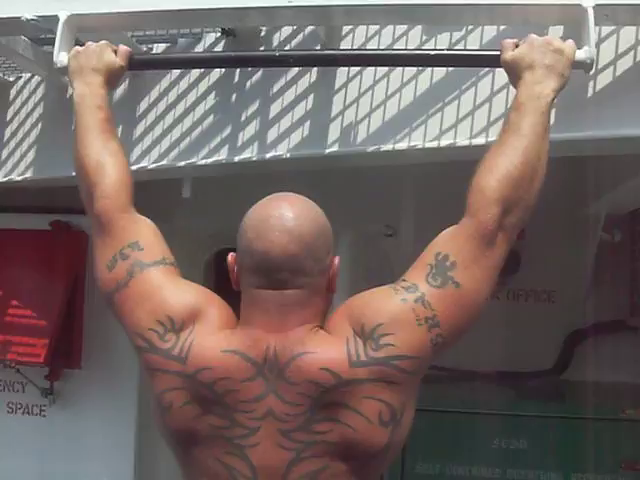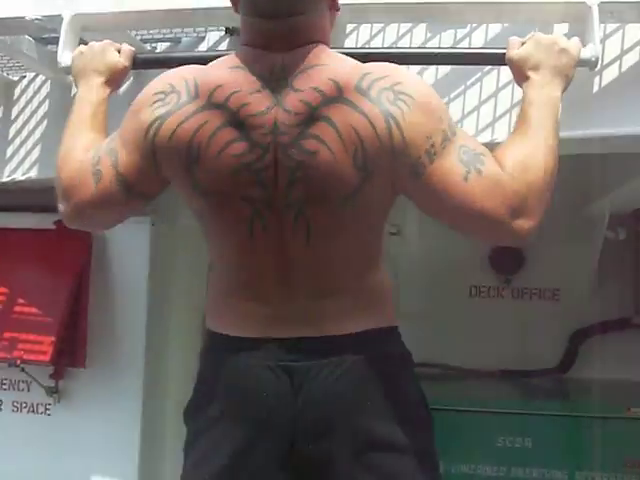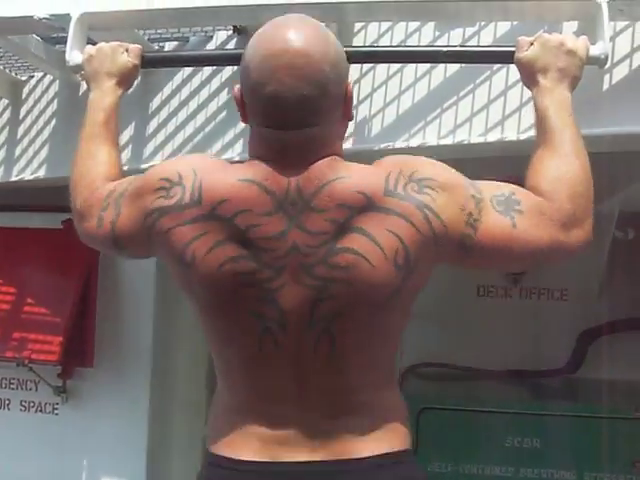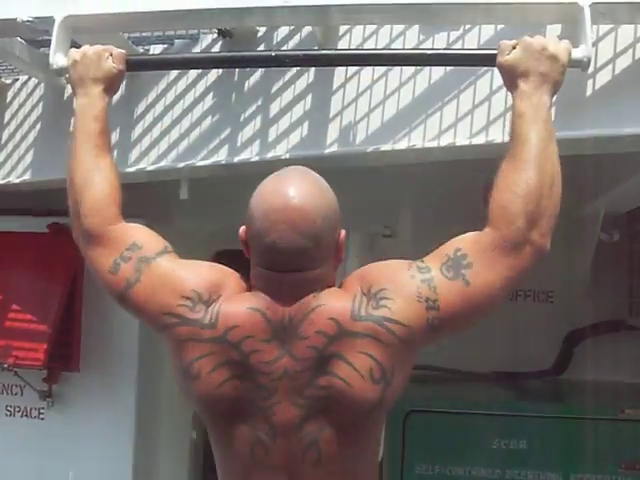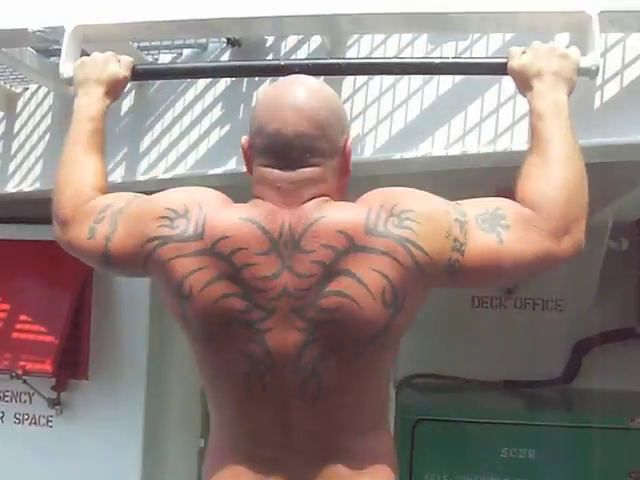
dt=1s
person 1, frame 1
left shoulder: (182, 344)
right shoulder: (377, 352)
left elbow: (109, 207)
right elbow: (494, 215)
left wrist: (90, 86)
right wrist: (537, 87)
person 1, frame 2
left shoulder: (175, 102)
right shoulder: (388, 99)
left elbow: (77, 197)
right elbow: (517, 209)
left wrist: (93, 83)
right wrist: (544, 82)
left hip: (237, 377)
right hip: (357, 376)
person 1, frame 3
left shoulder: (184, 190)
right shoulder: (410, 195)
left elbow: (91, 215)
right elbow: (567, 224)
left wrist: (104, 89)
right wrist: (552, 87)
person 1, frame 4
left shoulder: (200, 311)
right shoulder: (383, 311)
left elbow: (96, 228)
right elbow: (522, 232)
left wrist: (91, 96)
right wrist: (532, 92)
person 1, frame 5
left shoulder: (190, 229)
right shoulder: (393, 233)
left elbow: (74, 219)
right elbow: (557, 229)
left wrist: (92, 97)
right wrist: (548, 94)
